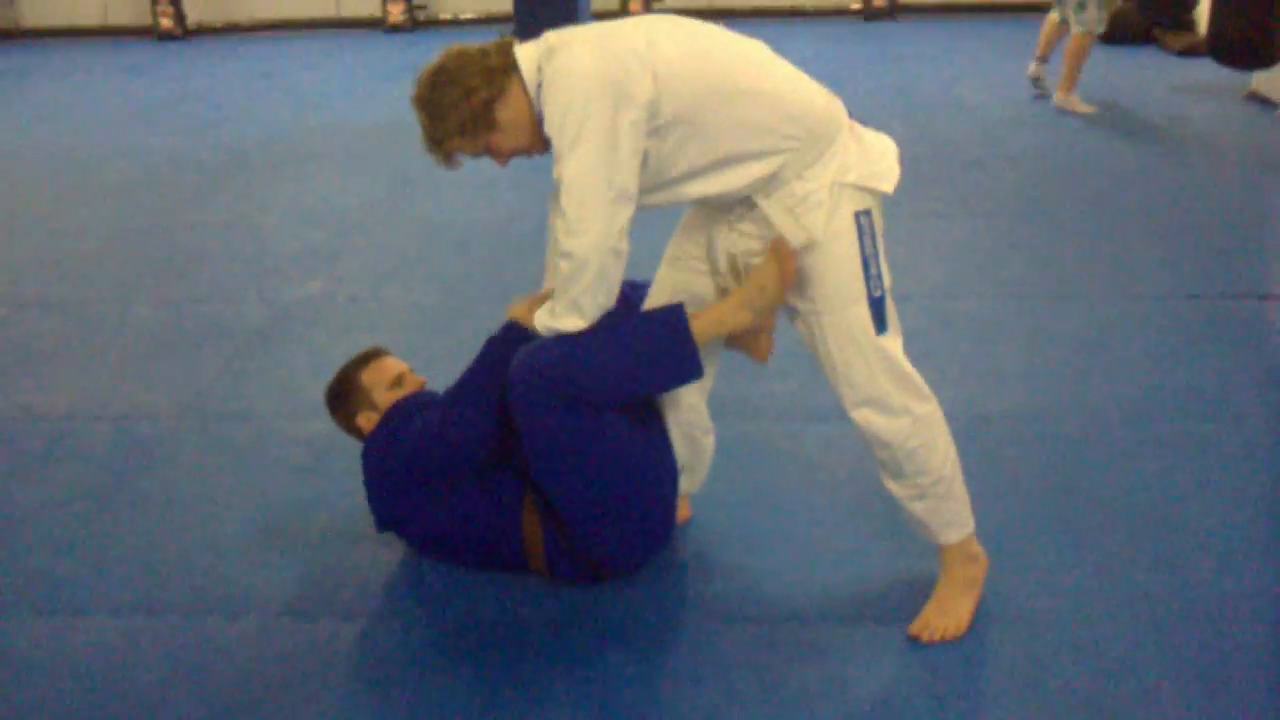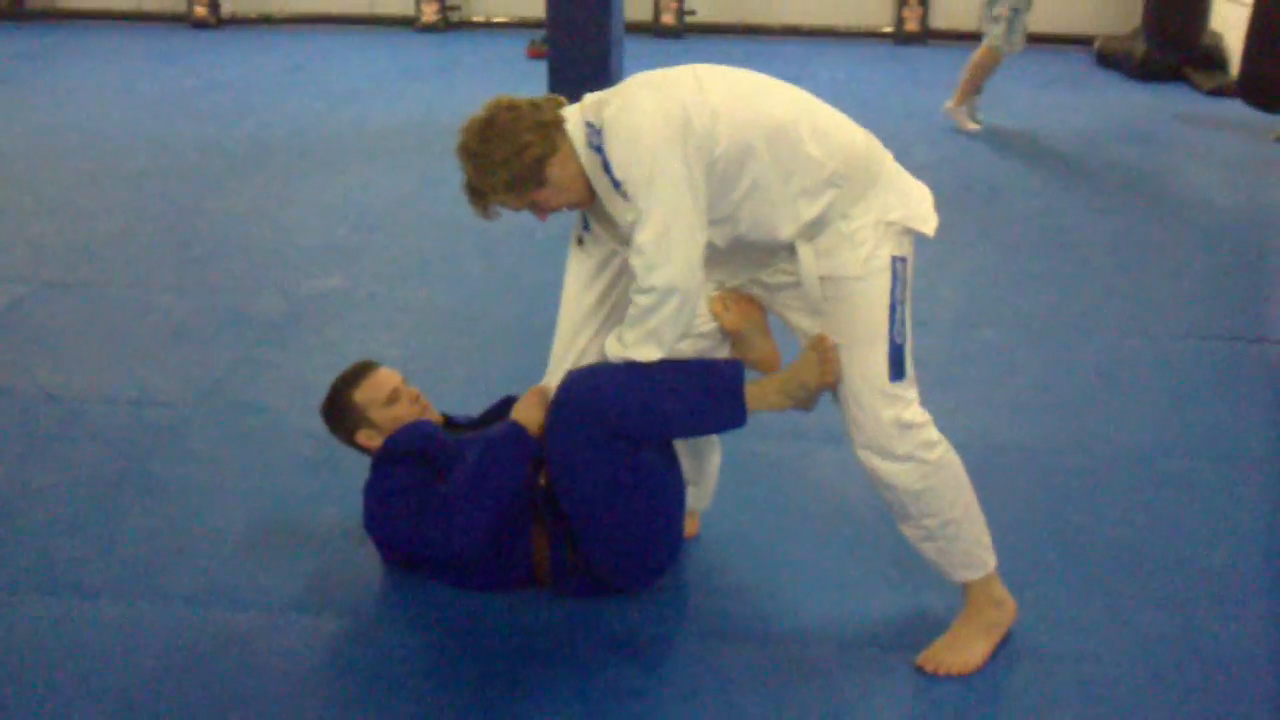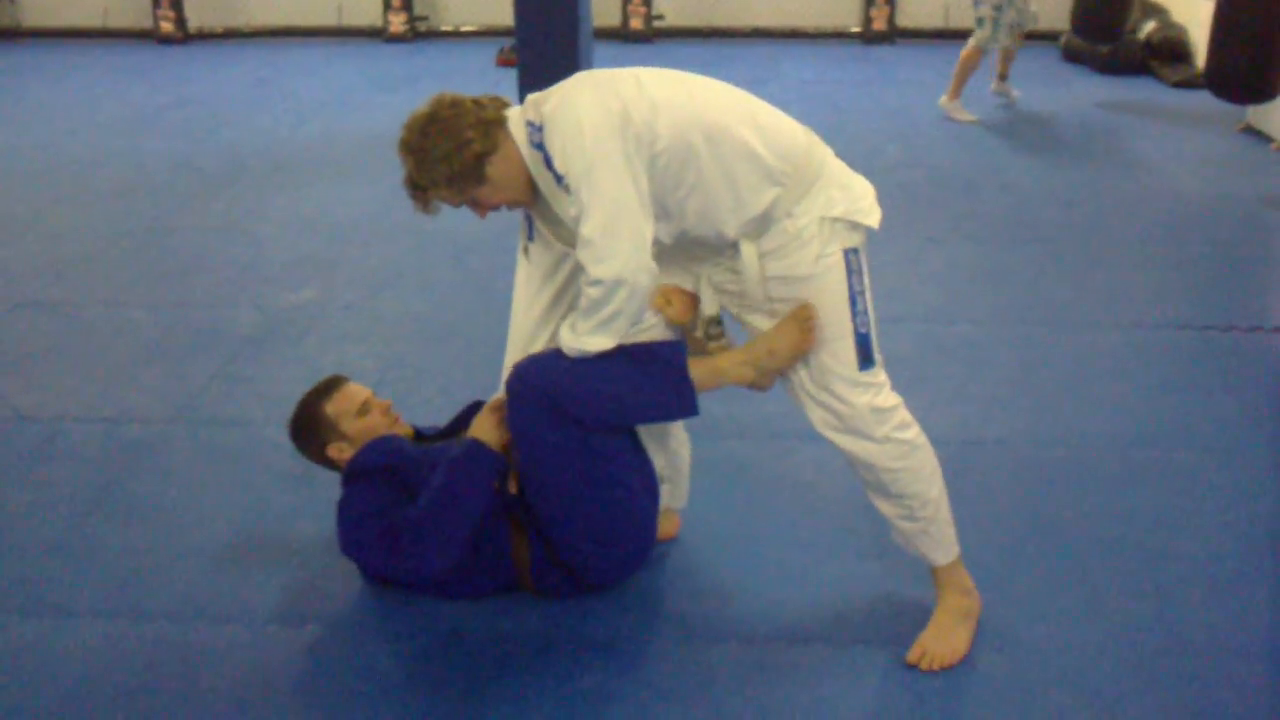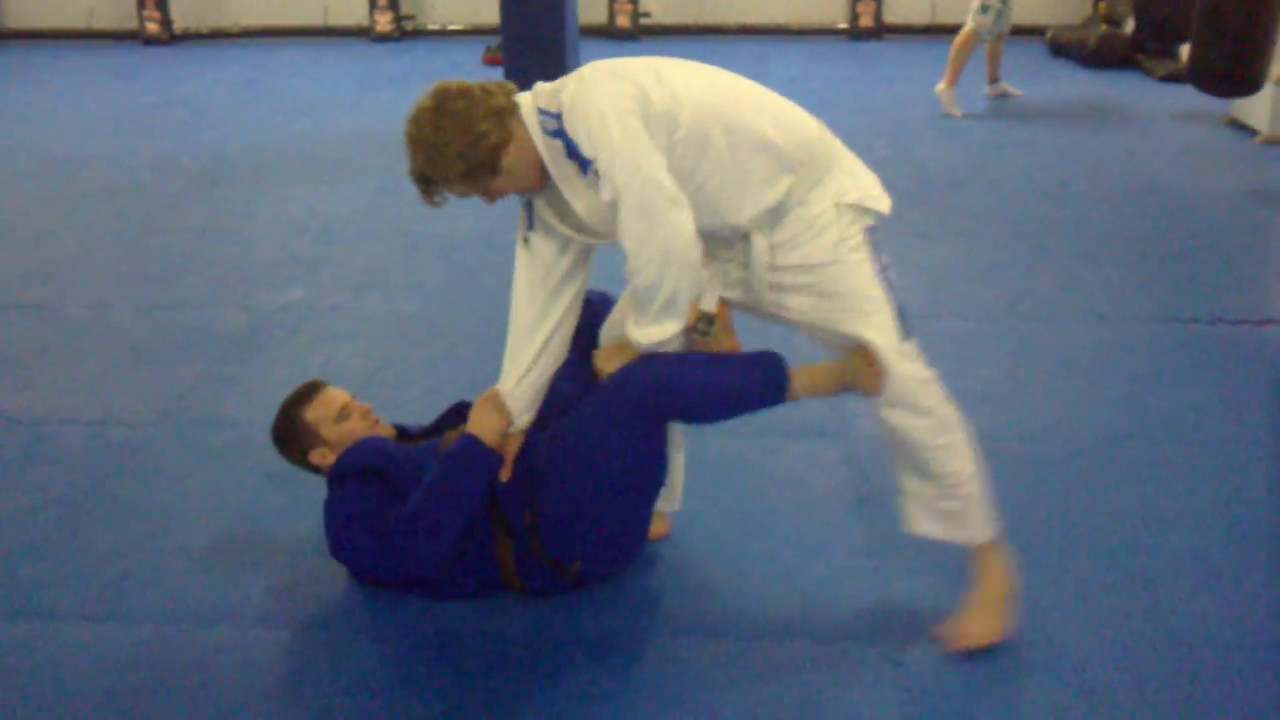
dt=1s
person 1, frame 1
left shoulder: (582, 83)
right shoulder: (560, 79)
left elbow: (595, 247)
right elbow: (576, 228)
left wrist: (550, 345)
left hip: (813, 180)
right hip: (737, 187)
left knee: (872, 384)
left ankle: (960, 553)
person 1, frame 2
left shoulder: (640, 131)
right shoulder: (592, 153)
left elbow: (668, 285)
right elbow: (591, 289)
left wrist: (611, 369)
left hip: (850, 218)
left knee: (884, 425)
right knee: (676, 357)
left ankle: (986, 597)
person 1, frame 3
left shoulder: (578, 127)
right shoulder: (539, 154)
left elbow: (619, 277)
right elbow: (543, 287)
left wrist: (568, 359)
left hip: (797, 216)
left knee: (857, 410)
left ankle: (955, 588)
person 1, frame 4
left shoulder: (590, 121)
right shoulder: (526, 163)
left elbow: (666, 242)
right elbow: (544, 298)
left wrist: (641, 343)
right wrist: (508, 422)
left hip: (801, 206)
right hip: (712, 227)
left knee: (887, 372)
left ankle: (989, 560)
person 2, frame 1
left shoulder: (433, 423)
right shoulder: (390, 458)
right elbow: (463, 426)
right wrist: (513, 331)
left hip: (637, 483)
right hip: (615, 518)
right knee: (535, 369)
right ankle: (736, 311)
person 2, frame 2
left shoulder: (452, 434)
right shoulder: (390, 497)
right elbow: (456, 527)
right wrist: (520, 432)
left hip: (643, 500)
right hip: (621, 543)
right knee: (585, 393)
right ankle: (783, 387)
person 2, frame 3
left shoulder: (422, 445)
right shoulder: (365, 512)
right elbow: (426, 553)
left wrist: (520, 441)
right wrist: (478, 450)
left hip: (620, 499)
right hip: (594, 541)
right knee: (536, 382)
right ankle: (739, 365)
person 2, frame 4
left shoulder: (390, 445)
right shoulder: (353, 517)
right elbow: (421, 543)
left wrist: (502, 433)
right wrist: (477, 442)
left hip: (550, 470)
right hip: (559, 523)
left knee: (584, 312)
right knee: (644, 387)
left ankle: (695, 347)
right ankle: (835, 376)
